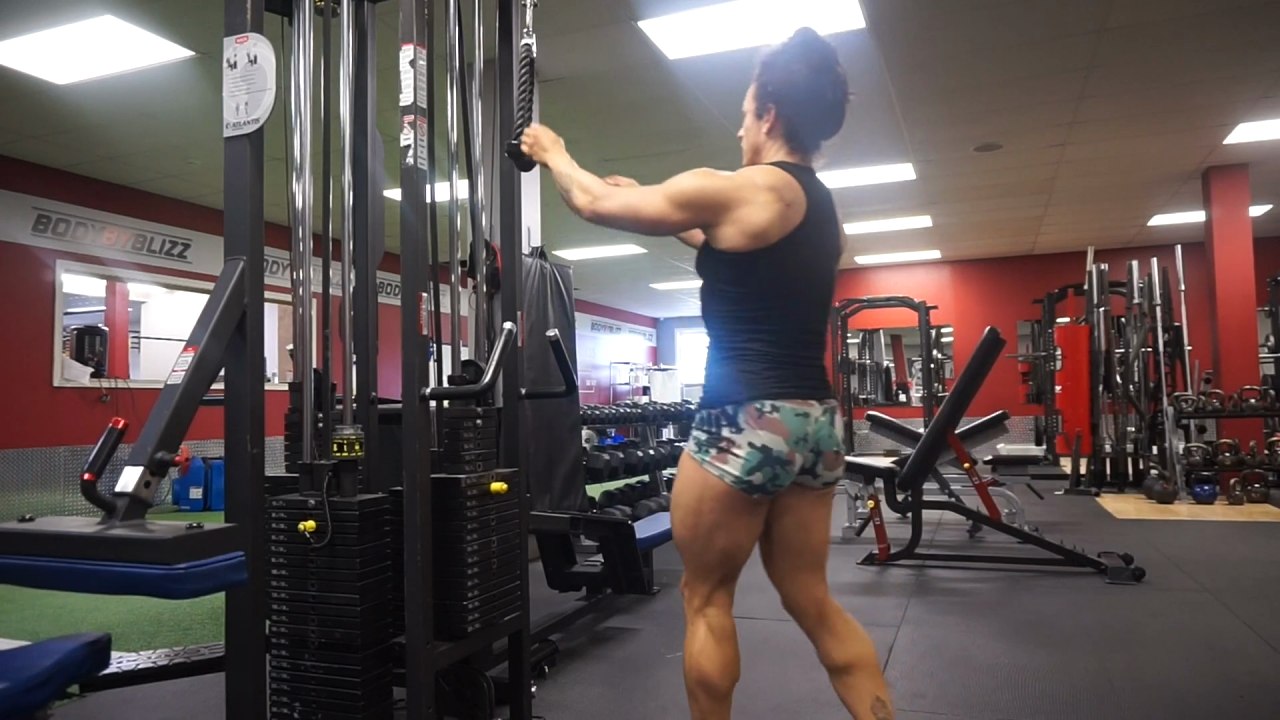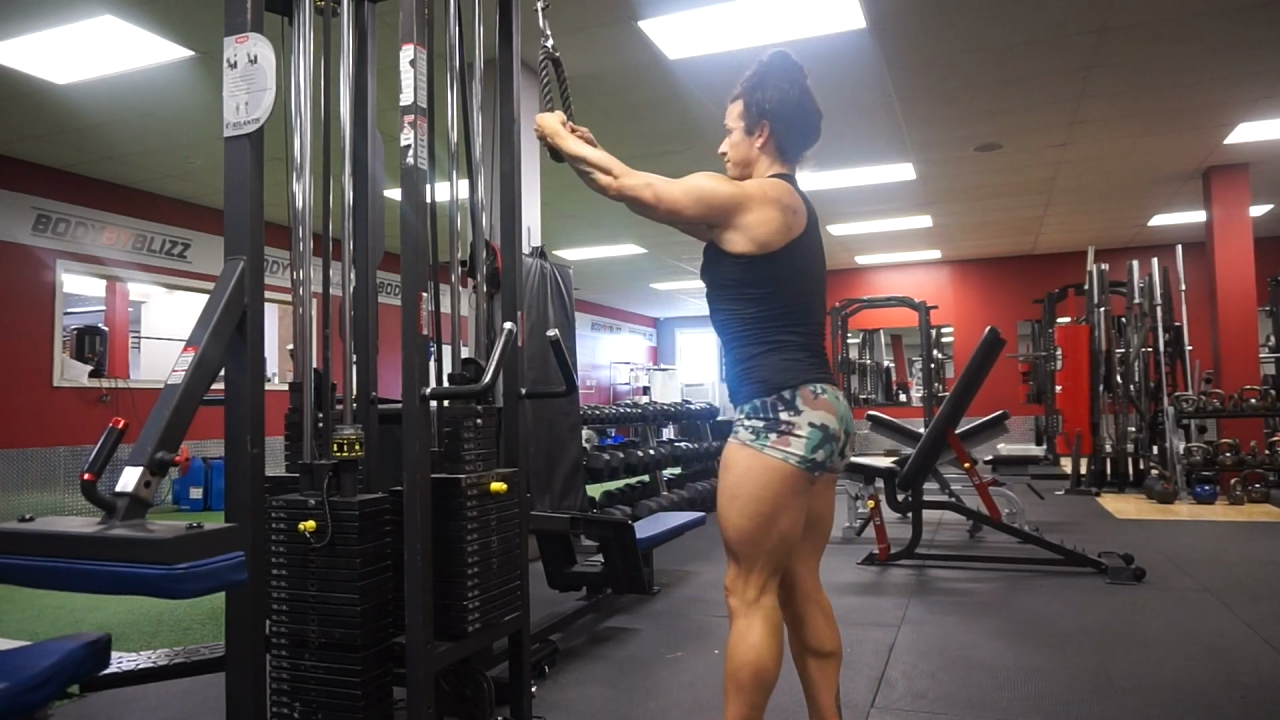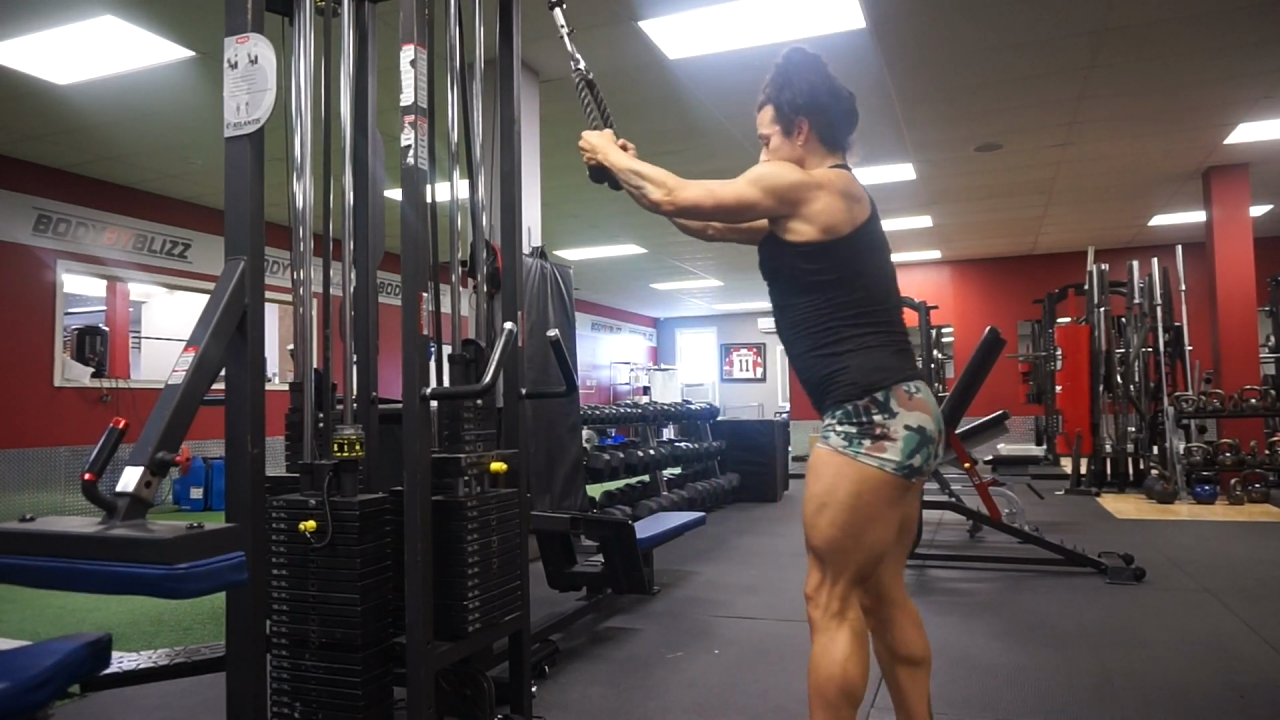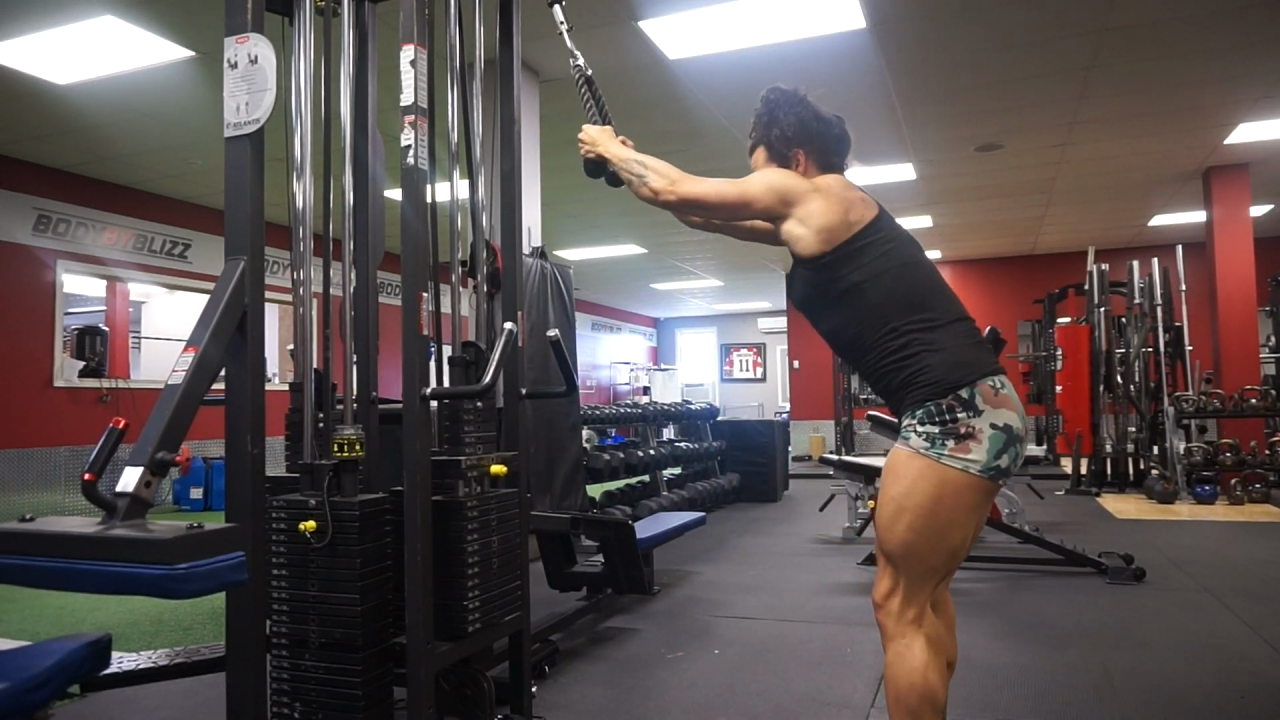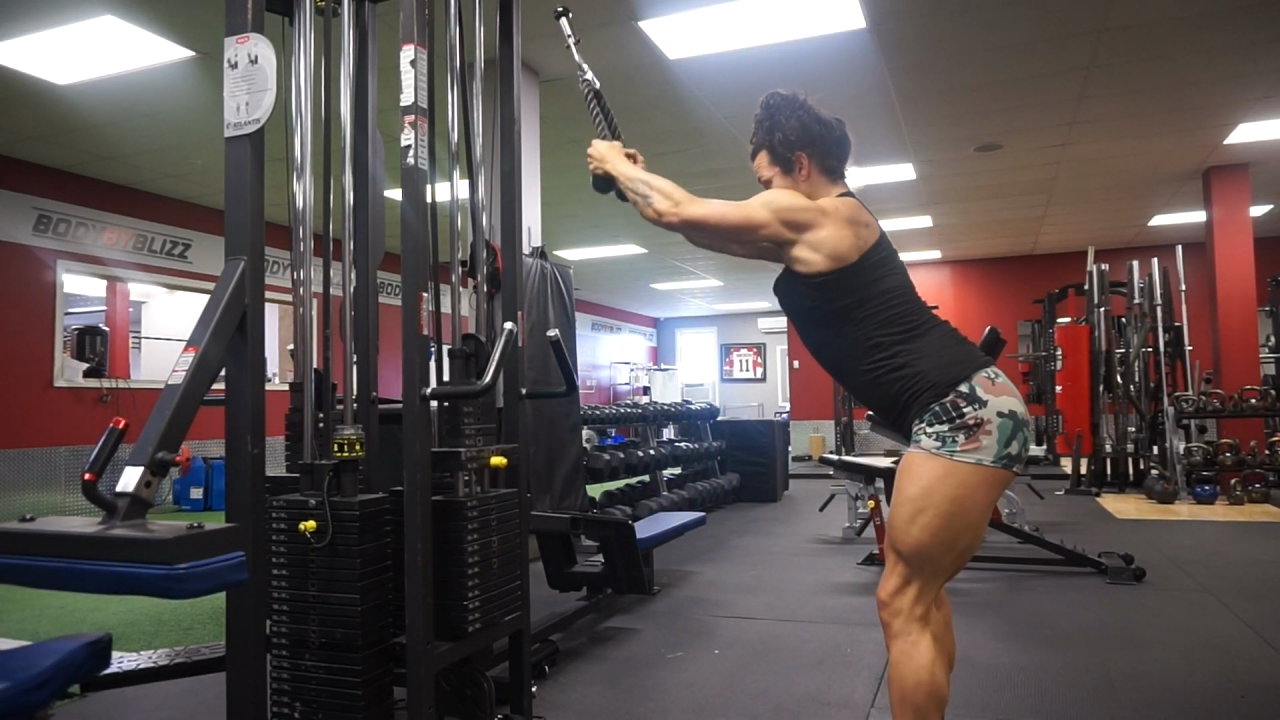
dt=1s
person 1, frame 1
left shoulder: (738, 191)
right shoulder: (821, 210)
left elbow: (598, 203)
left wrist: (555, 155)
right wrist: (656, 204)
left hip: (744, 424)
right hip: (814, 421)
left knee: (705, 601)
right knee: (812, 601)
person 1, frame 2
left shoulder: (747, 198)
right shoulder: (782, 205)
left elbow: (629, 186)
right elbow: (656, 199)
left wrist: (560, 138)
right wrist: (589, 149)
left hip: (779, 415)
right hip: (811, 412)
left knee: (748, 592)
right knee: (798, 588)
person 1, frame 3
left shoulder: (808, 187)
right shoulder: (816, 205)
left elbow: (678, 199)
right elbow: (707, 224)
left wrist: (609, 157)
right wrist: (632, 169)
left hip: (873, 414)
right hip: (893, 413)
left knee: (831, 601)
right knee: (879, 594)
person 1, frame 4
left shoulder: (816, 196)
right shoulder: (826, 215)
left elbow: (678, 190)
right elbow: (711, 216)
left wrist: (609, 149)
right wrist: (629, 164)
left hip: (954, 410)
right hip: (976, 406)
left knee: (899, 604)
right knee: (923, 597)
person 1, frame 5
left shoulder: (811, 216)
right shoulder: (824, 230)
left elbow: (683, 214)
right elbow: (713, 233)
left wrist: (614, 169)
right wrist: (642, 179)
left hip: (960, 411)
right hip: (969, 407)
left knee: (903, 602)
right knee: (920, 596)
